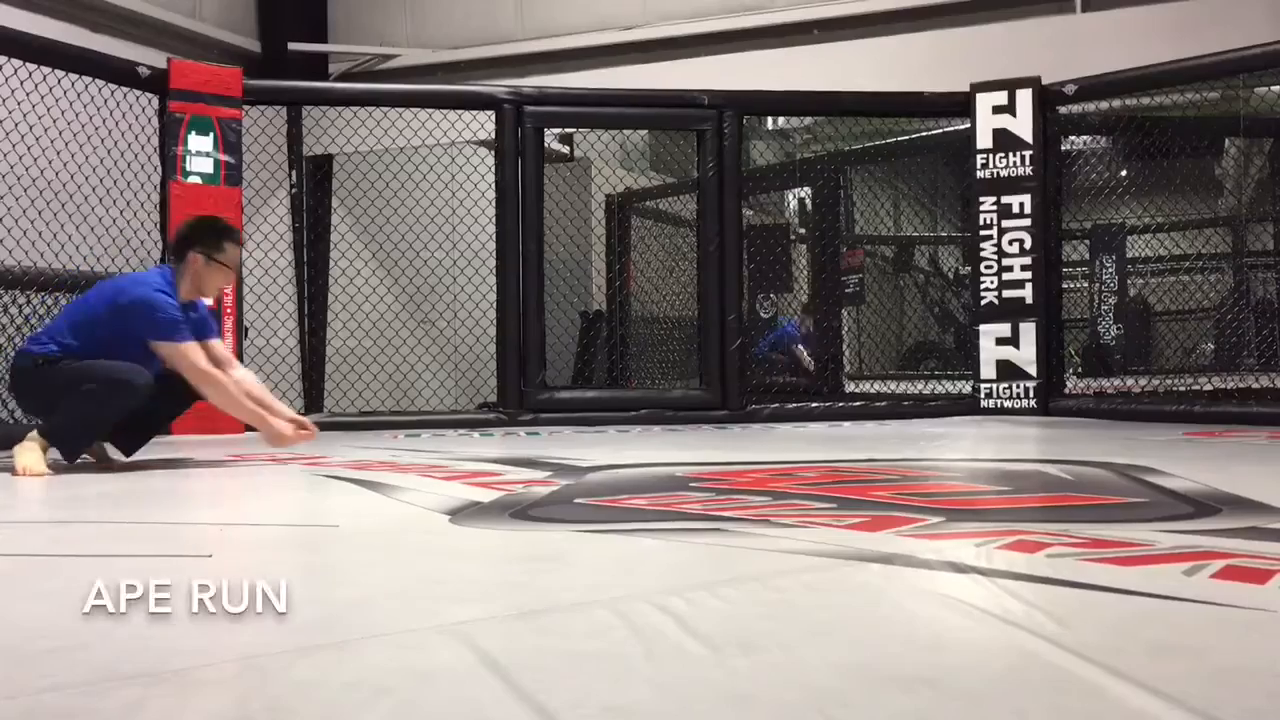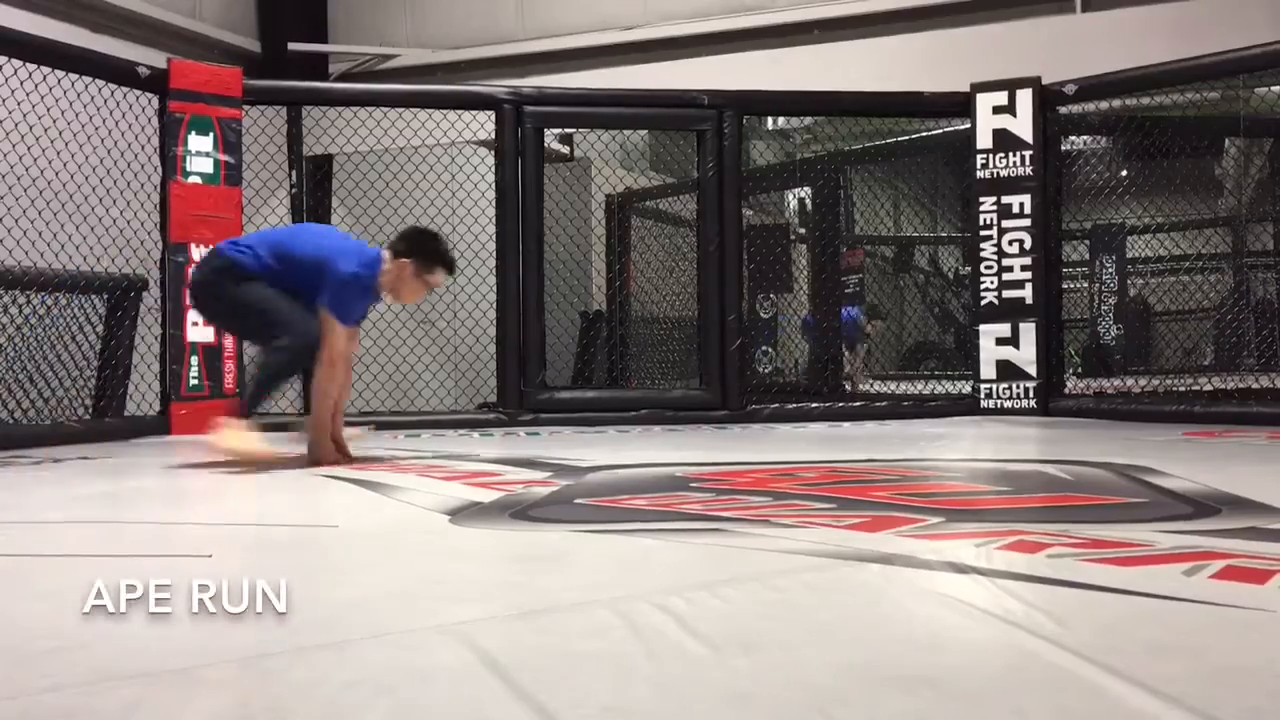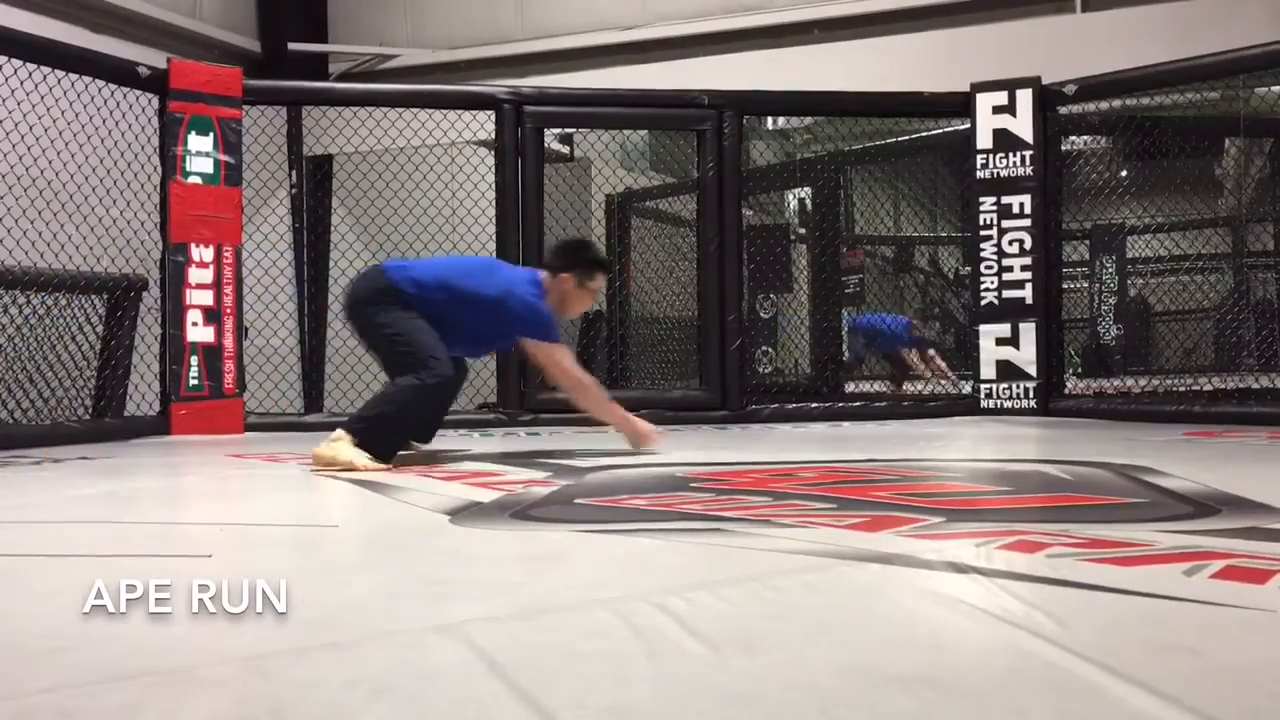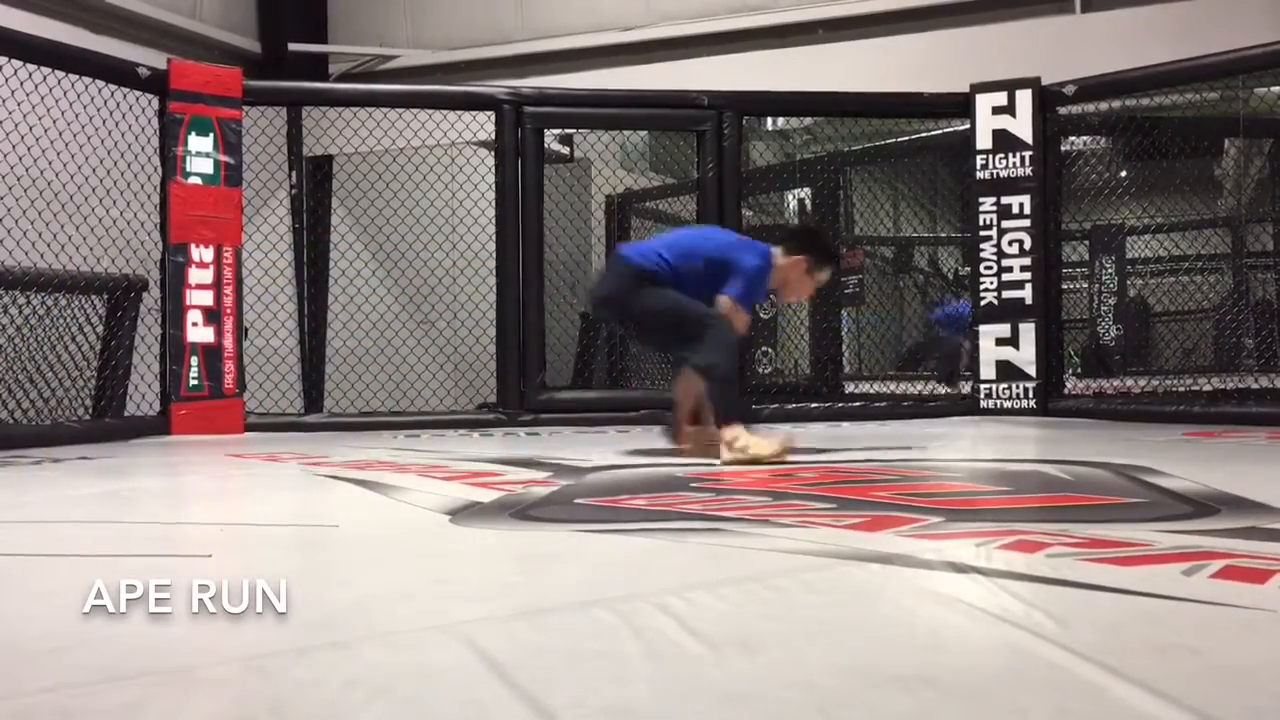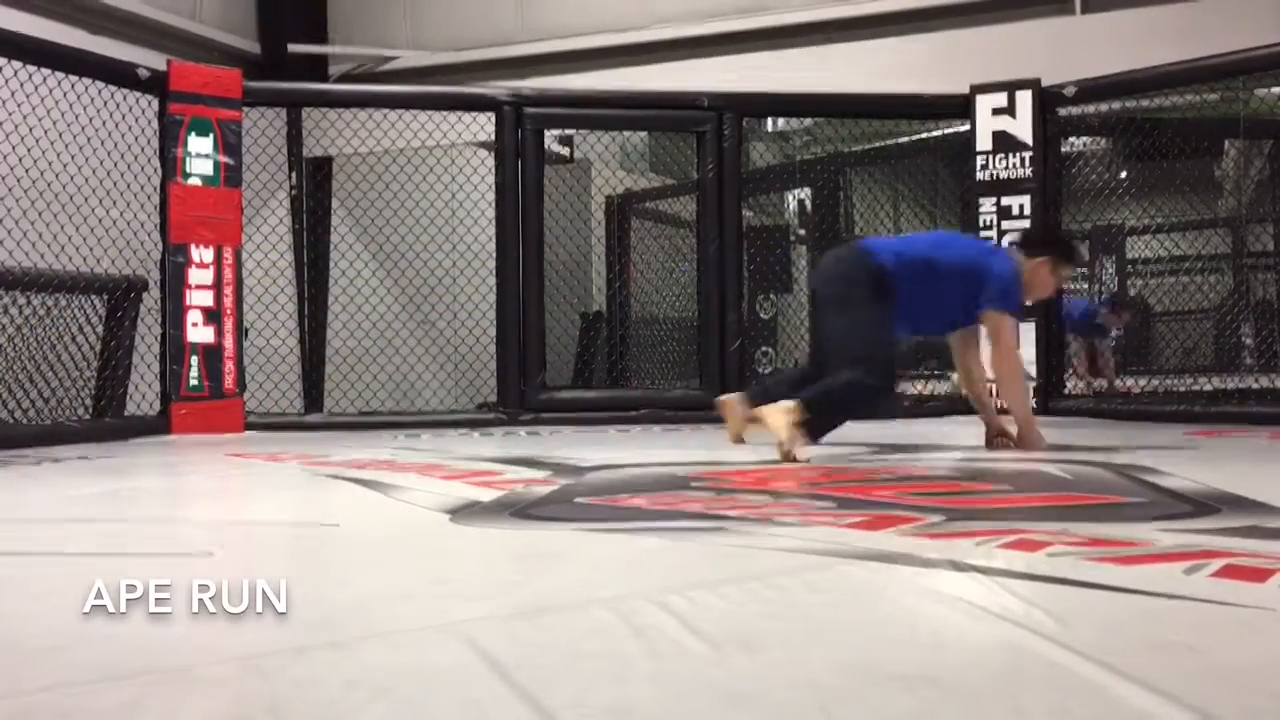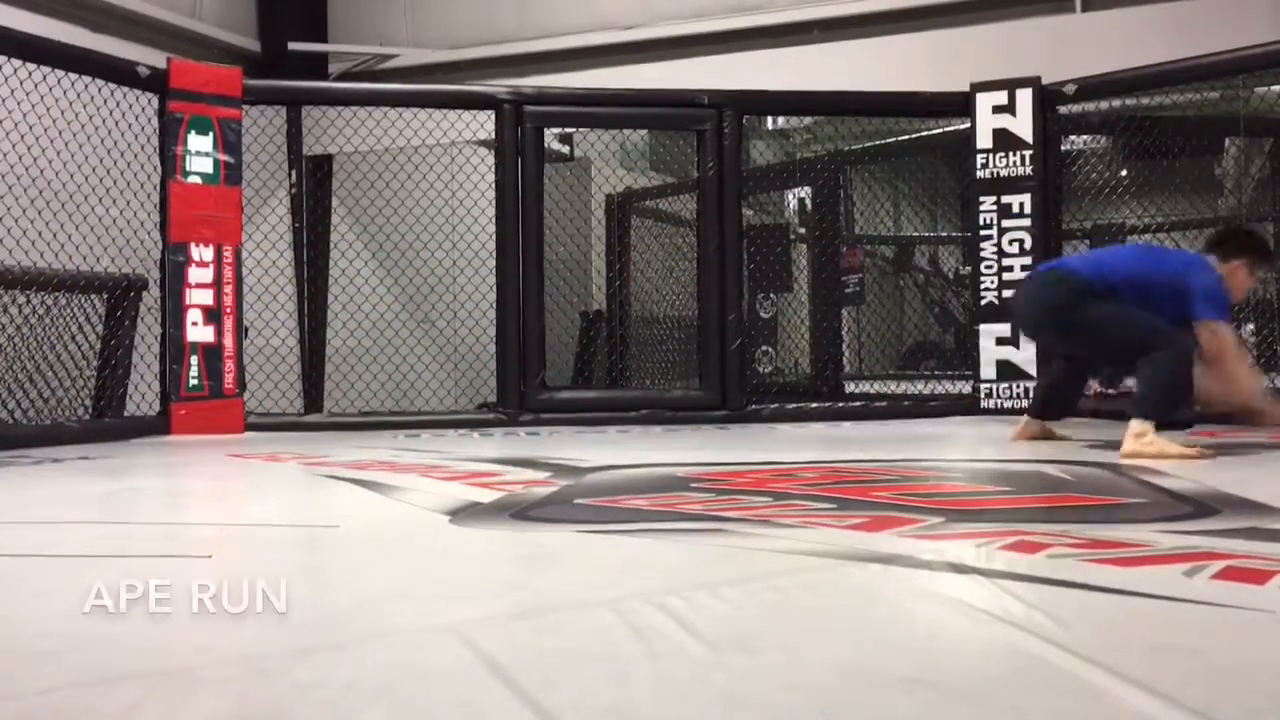
dt=0.5s
person 1, frame 1
left shoulder: (191, 306)
right shoulder: (151, 299)
left elbow: (230, 370)
right elbow: (204, 377)
left wrist: (284, 414)
right wrist: (266, 424)
right hip: (40, 373)
left knee: (181, 387)
right knee: (130, 382)
left ankle: (91, 441)
right ankle: (37, 442)
person 1, frame 2
left shoulder: (369, 275)
right shoulder: (353, 274)
left elbow: (342, 358)
right elbow: (332, 359)
left wrist: (333, 428)
right wrist: (320, 436)
right hip: (223, 276)
right knee: (303, 337)
right ankle: (238, 424)
person 1, frame 3
left shoulder: (528, 287)
right shoulder: (524, 299)
left elbow: (565, 375)
right elbow: (571, 379)
right wrist: (629, 424)
left hip: (390, 297)
right hip: (374, 302)
left knee: (448, 372)
right knee: (435, 375)
right ankle: (340, 442)
person 1, frame 4
left shoulder: (746, 257)
right shoulder: (754, 264)
right elbow: (724, 341)
left hip: (618, 286)
right hip: (627, 285)
left knee: (700, 345)
right knee: (717, 335)
left ankle: (689, 429)
right ankle: (733, 437)
person 1, frame 5
left shoulder: (972, 268)
right shoulder: (1005, 274)
left elbow: (968, 358)
right elbow: (1007, 363)
left wrist: (991, 420)
right wrist: (1028, 427)
left hip: (836, 271)
right hip: (854, 281)
left knee: (825, 369)
right knee: (874, 378)
left ankle: (744, 403)
right ankle: (788, 413)
person 1, frame 6
left shoulder: (1176, 268)
right shoulder: (1206, 281)
right elbow: (1231, 362)
left hip: (1034, 300)
right hip: (1060, 300)
right knee: (1173, 348)
left ankle: (1035, 421)
right ankle: (1141, 434)
